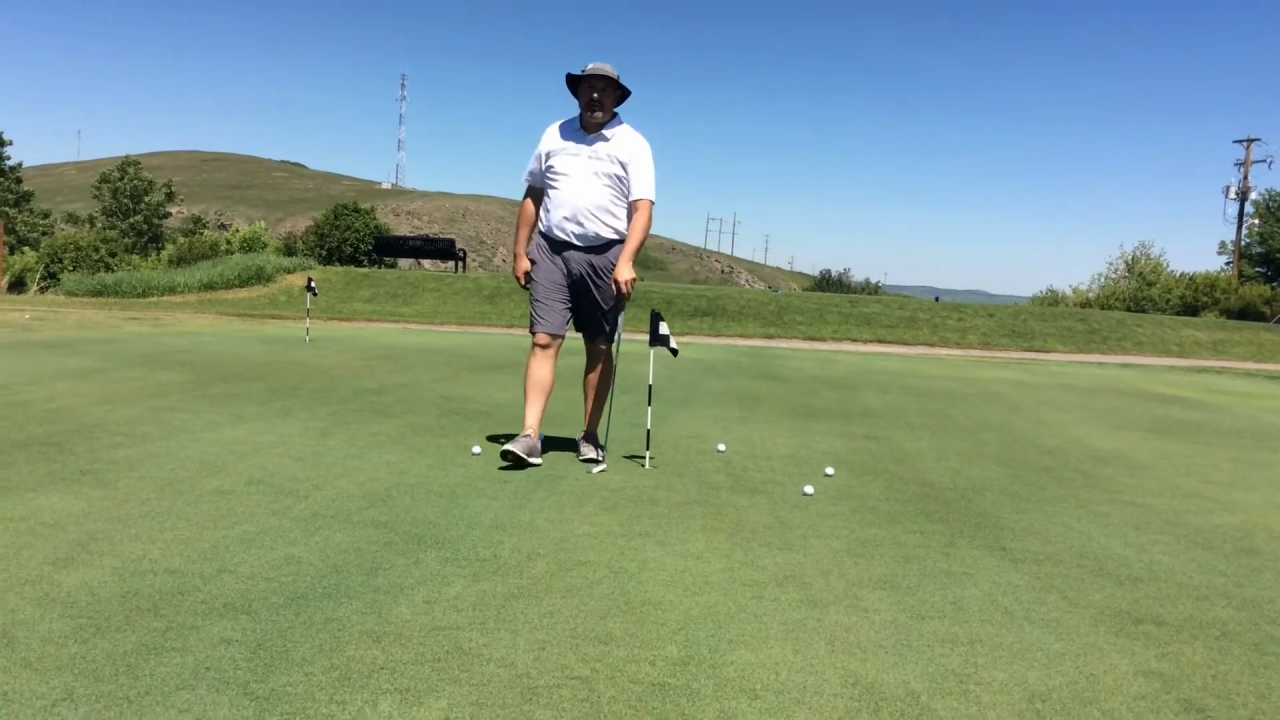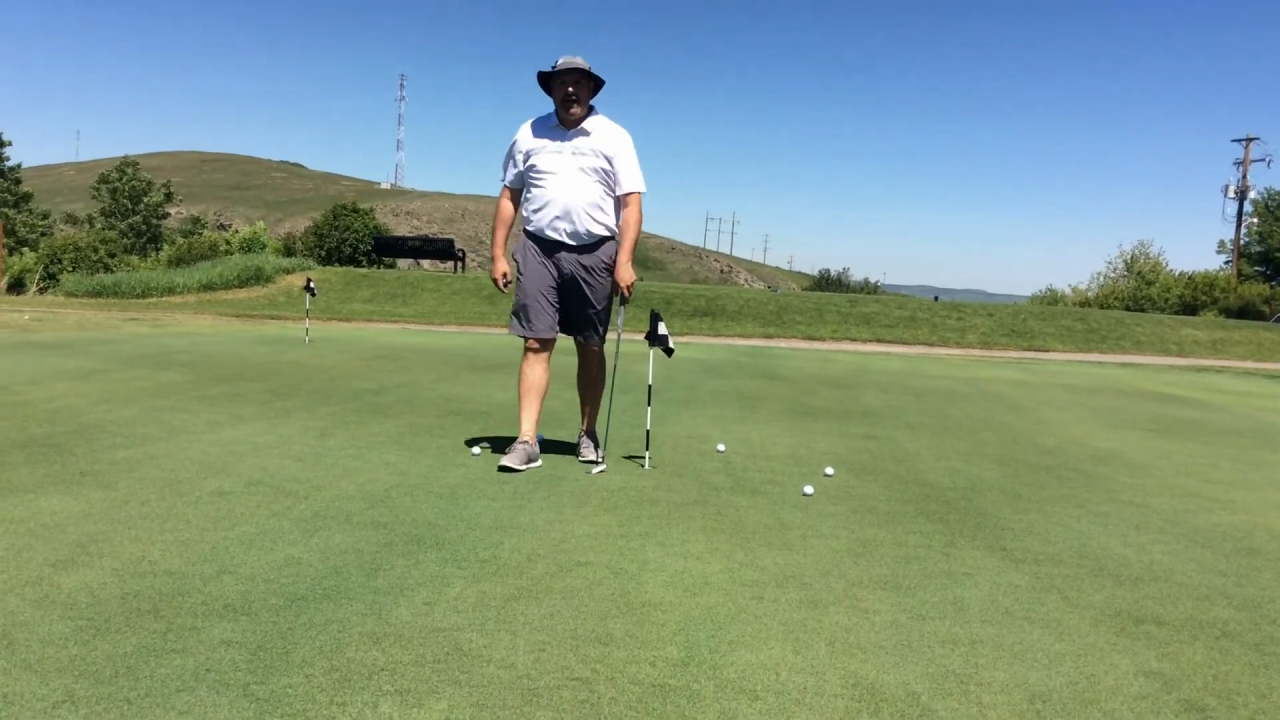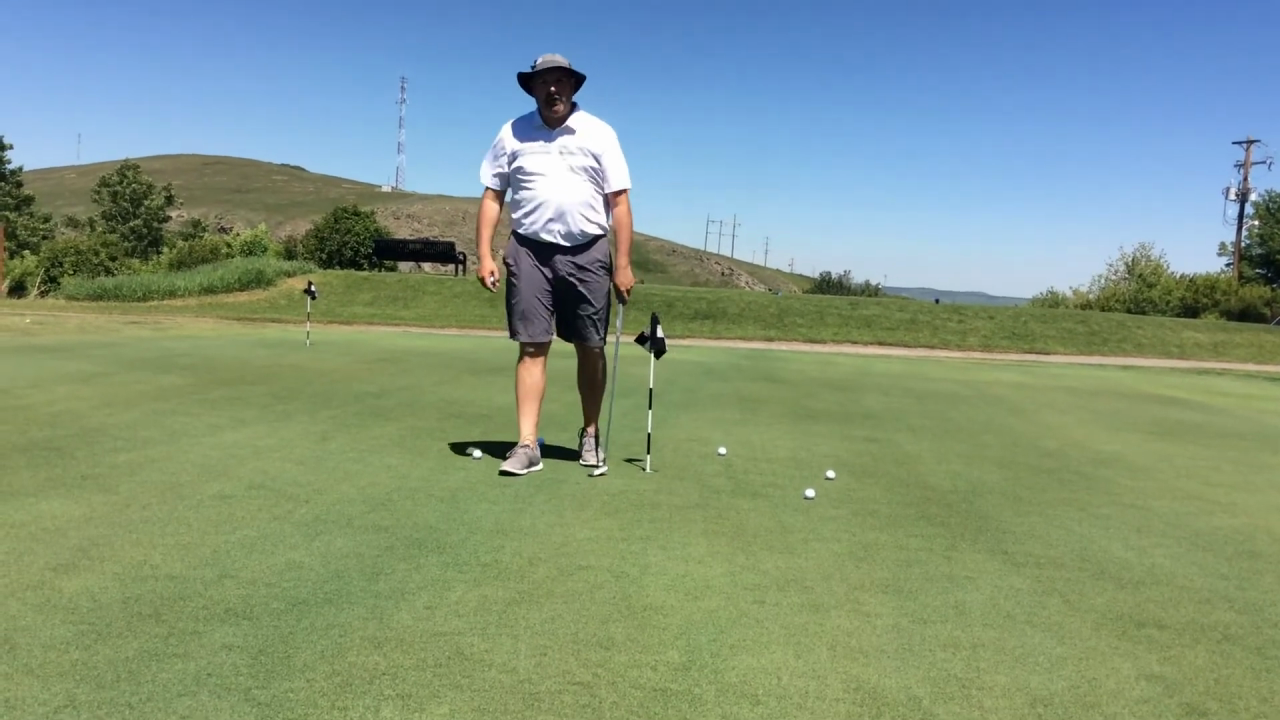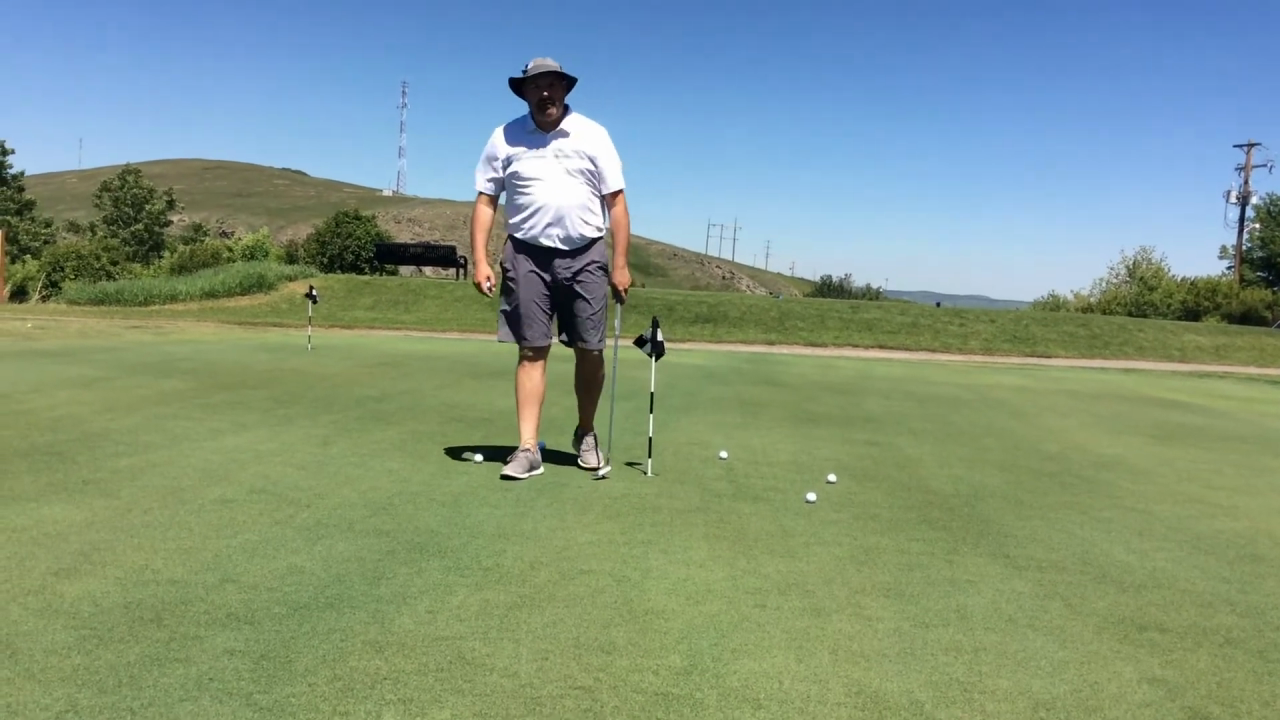
dt=0.2s
person 1, frame 1
left shoulder: (633, 144)
right shoulder: (554, 135)
left elbow: (642, 208)
right elbow: (532, 197)
left wrist: (626, 260)
right wrist: (520, 253)
left hip: (604, 255)
right hip: (552, 251)
left knee: (599, 347)
right knee: (544, 341)
left ankle: (589, 434)
right ankle: (530, 436)
person 1, frame 2
left shoulder: (614, 136)
right shoulder: (529, 133)
left elbow: (630, 202)
right elbow: (509, 196)
left wrist: (624, 261)
right wrist: (498, 254)
left hip: (594, 253)
right hip: (539, 250)
left knee: (591, 347)
right knee: (536, 344)
left ankle: (588, 433)
right ankle: (527, 441)
person 1, frame 3
left shoulder: (599, 133)
right shoulder: (512, 133)
left elbow: (619, 202)
right elbow: (492, 196)
left wrist: (622, 264)
right wrist: (484, 254)
left hip: (587, 254)
right hip: (530, 252)
left knee: (590, 348)
right knee: (531, 348)
left ankle: (590, 432)
right ankle: (527, 445)
person 1, frame 4
left shoulder: (593, 135)
right shoulder: (504, 138)
left elbow: (616, 202)
right elbow: (485, 201)
left wrist: (620, 264)
right wrist: (480, 260)
left hip: (585, 257)
right hip: (528, 256)
left knee: (589, 350)
right knee: (531, 352)
left ankle: (586, 432)
right ankle: (528, 448)
